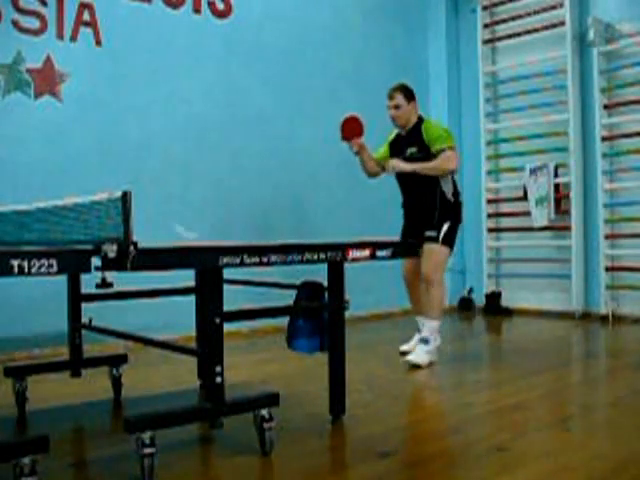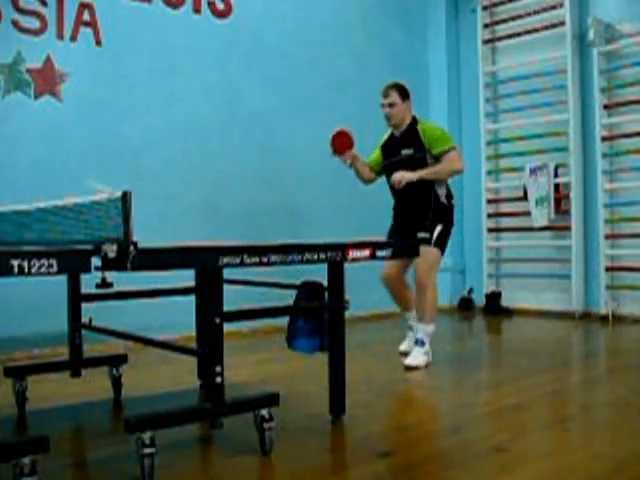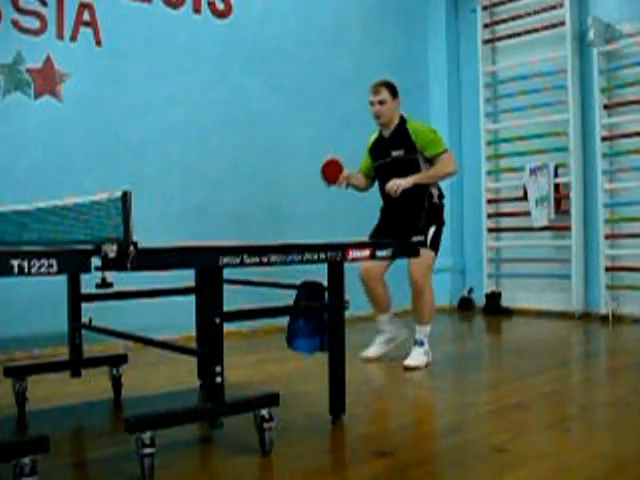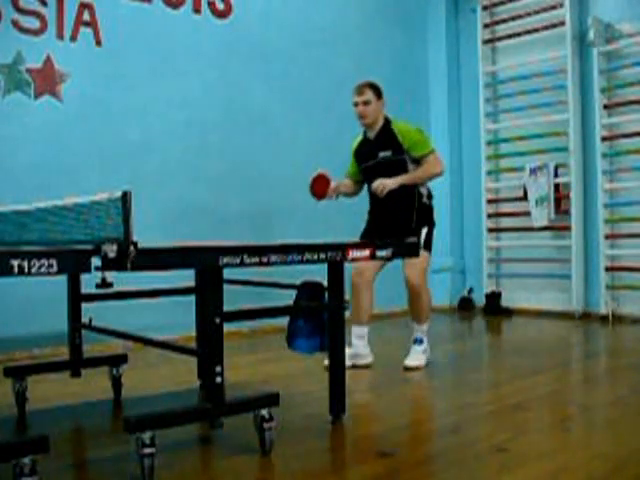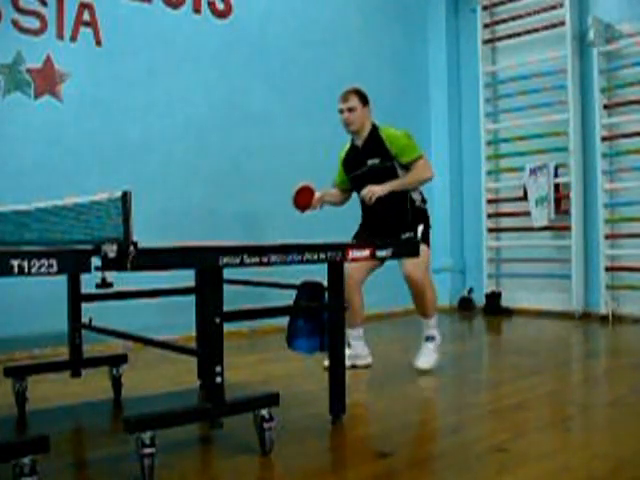
dt=0.5s
person 1, frame 1
left shoulder: (433, 130)
right shoulder: (395, 140)
left elbow: (451, 163)
right elbow: (374, 169)
left wrist: (409, 166)
right wrist: (361, 151)
left hip: (441, 213)
right hip: (414, 215)
left knee: (431, 274)
right knee: (411, 275)
left ankle: (428, 343)
right ankle: (425, 331)
person 1, frame 2
left shoulder: (429, 132)
right shoulder: (387, 141)
left elbow: (456, 163)
right elbow: (370, 175)
left wrist: (415, 174)
right wrist: (355, 161)
left hip: (434, 214)
right hip: (404, 216)
left knee: (423, 275)
right knee: (390, 274)
left ankle: (423, 344)
right ankle: (416, 326)
person 1, frame 3
left shoulder: (419, 132)
right shoulder: (374, 143)
left elbow: (449, 166)
right elbow: (365, 180)
left wrist: (409, 180)
right wrist: (348, 178)
left hip: (424, 216)
right hip: (391, 217)
left knee: (418, 277)
right knee: (369, 271)
left ankle: (421, 345)
right ankle: (388, 332)
person 1, frame 4
left shoulder: (405, 133)
right shoulder: (359, 146)
left elbow: (436, 166)
right elbow: (355, 184)
left wrist: (397, 180)
right wrist: (338, 187)
left hip: (415, 217)
right hip: (380, 220)
left knee: (414, 279)
right knee: (360, 275)
left ankle: (420, 342)
right ankle: (359, 348)
person 1, frame 5
left shoulder: (393, 138)
right shoulder: (347, 154)
left elbow: (426, 172)
right elbow: (342, 193)
left wrist: (385, 187)
right wrist: (323, 196)
left hip: (409, 220)
right hip: (373, 225)
left knee: (415, 274)
right knee: (348, 278)
left ankle: (431, 337)
right ankle: (357, 349)
